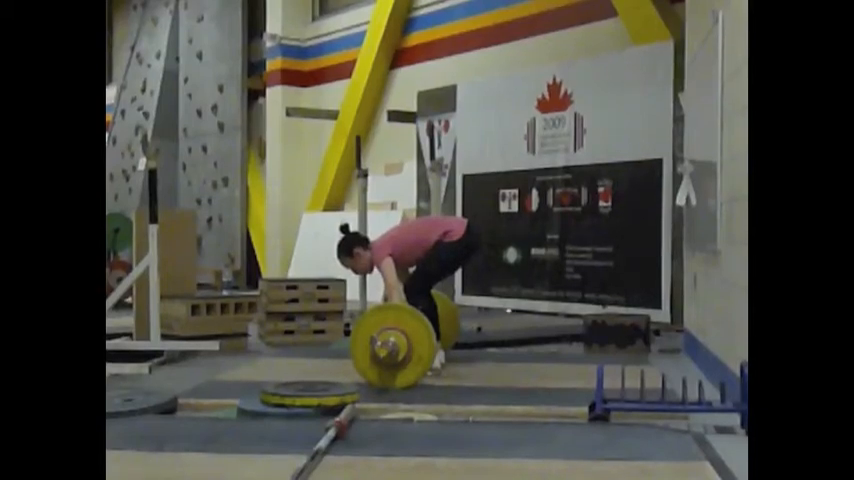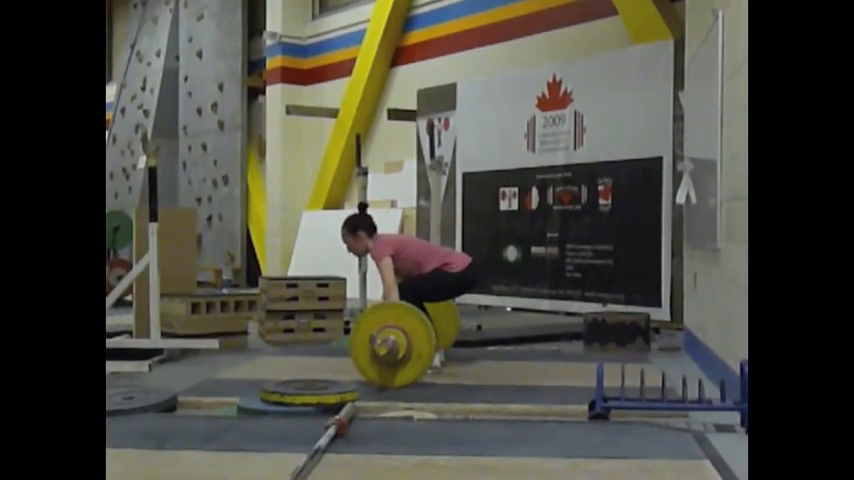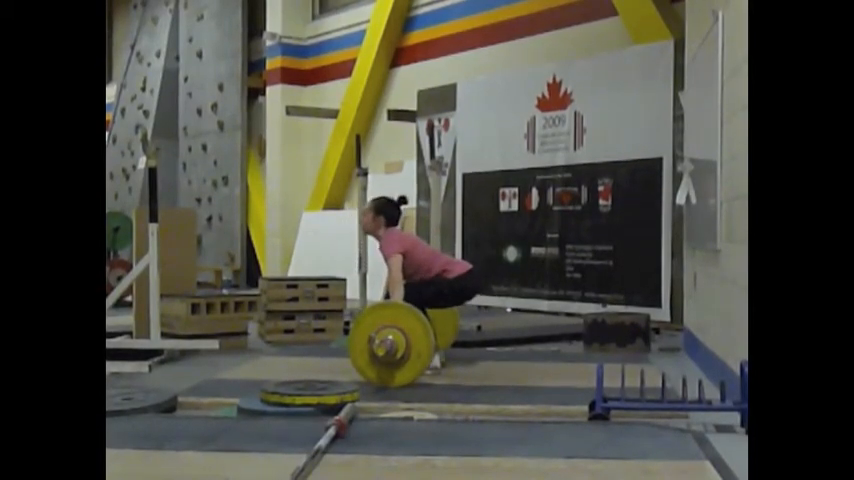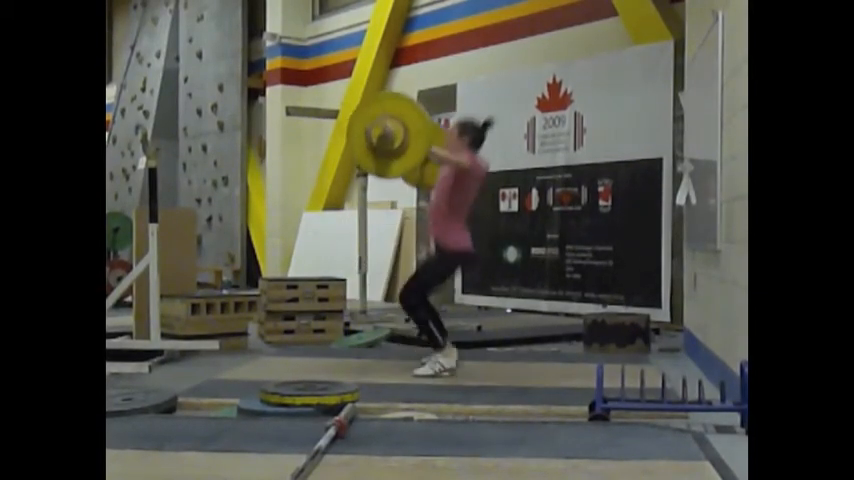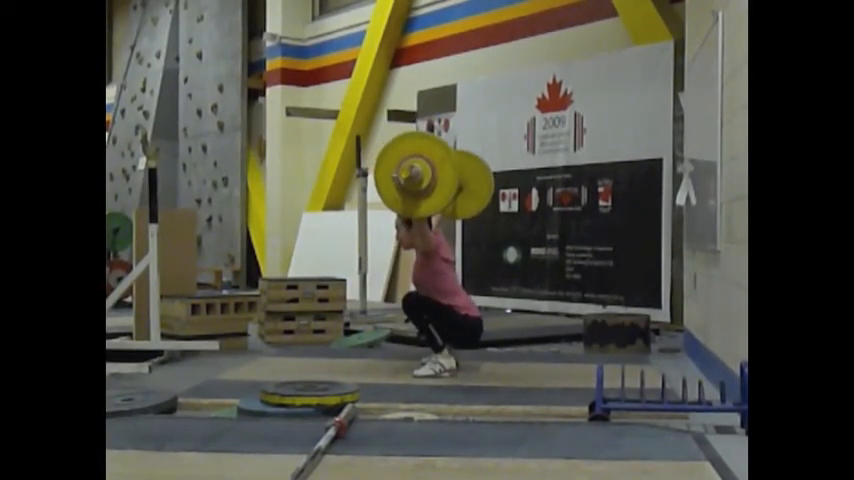
dt=1s
person 1, frame 1
left shoulder: (379, 251)
right shoulder: (389, 249)
left elbow: (393, 290)
right elbow: (402, 284)
left hip: (456, 237)
right hip: (462, 234)
left knee: (415, 289)
right knee: (418, 289)
person 1, frame 2
left shoulder: (379, 247)
right shoulder: (388, 243)
left elbow: (391, 290)
right elbow: (400, 283)
left hip: (457, 272)
right hip: (460, 268)
left knee: (404, 295)
right knee: (409, 295)
person 1, frame 3
left shoulder: (389, 241)
right shoulder: (398, 237)
left elbow: (396, 281)
right elbow: (407, 278)
left hip: (460, 281)
right hip: (463, 278)
left knee: (401, 298)
person 1, frame 4
left shoulder: (469, 163)
right shoulder: (469, 165)
left elbow: (450, 158)
left hip: (453, 248)
right hip: (450, 245)
left knee: (410, 296)
right knee: (417, 294)
left ankle: (445, 355)
right ankle: (443, 349)
person 1, frame 5
left shoulder: (429, 247)
right shoulder: (435, 239)
left elbow: (420, 221)
left hip: (466, 326)
right hip: (464, 321)
left knee: (412, 302)
left ankle: (444, 359)
right ankle: (444, 352)
